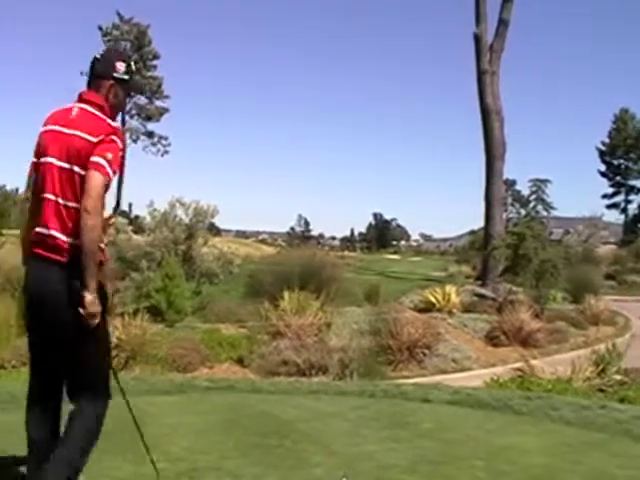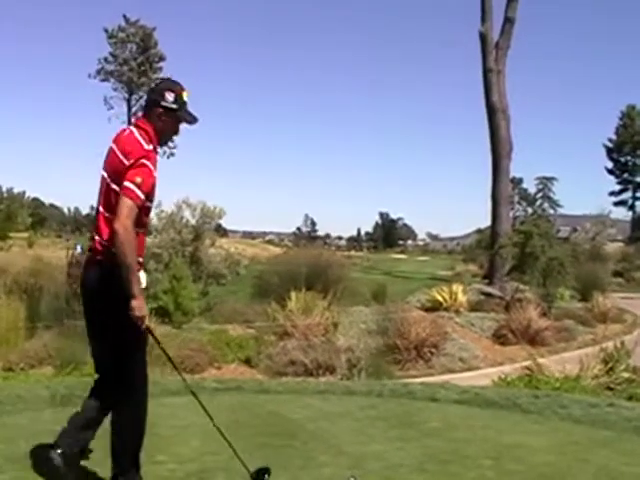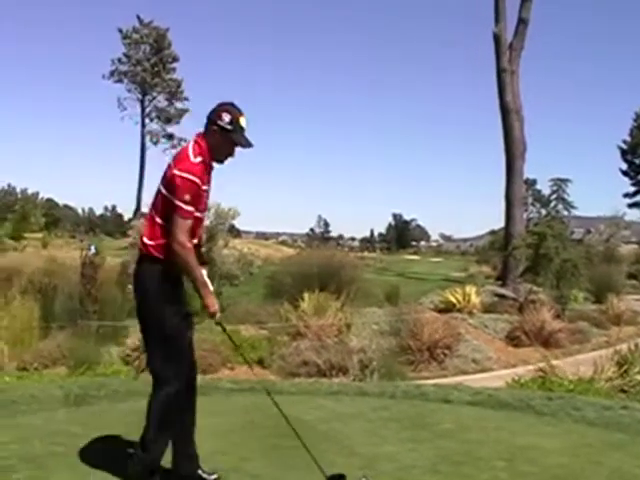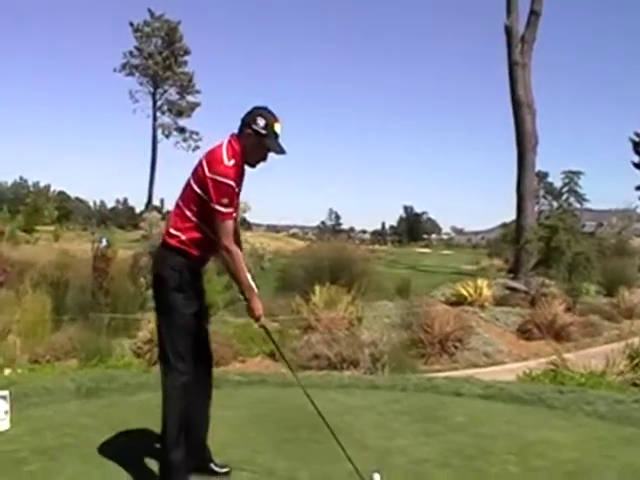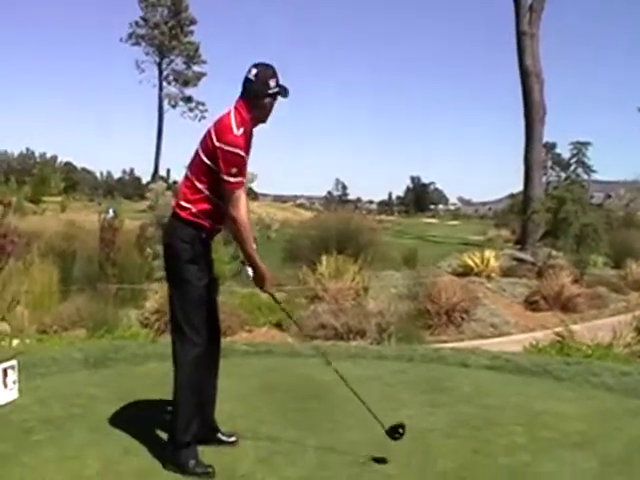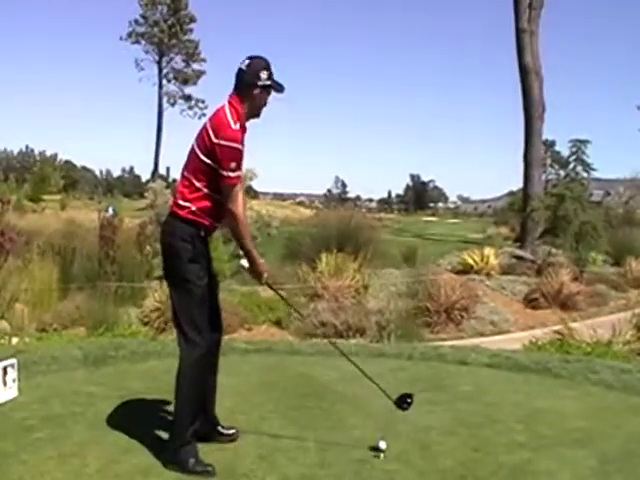
dt=0.5s
person 1, frame 1
left shoulder: (52, 122)
right shoulder: (108, 133)
left elbow: (32, 199)
right elbow: (91, 210)
right wrist: (91, 288)
left hip: (38, 272)
right hip: (70, 277)
left knee: (43, 388)
right knee: (91, 395)
person 1, frame 2
left shoulder: (123, 141)
right shoulder: (142, 158)
right elbow: (122, 228)
right wrist: (134, 295)
left hip: (97, 272)
right hip: (112, 277)
left knee: (110, 376)
right knee: (129, 382)
person 1, frame 3
left shoulder: (199, 162)
right shoulder: (191, 169)
right elbow: (179, 242)
left wrist: (203, 276)
right wrist: (205, 293)
left hip: (166, 275)
right hip: (157, 277)
left knee: (184, 372)
right knee: (171, 375)
person 1, frame 4
left shoulder: (234, 163)
right shoulder: (222, 167)
left elbow: (231, 233)
right elbow: (225, 245)
left wrist: (248, 280)
right wrist: (250, 296)
left hip: (190, 269)
right hip: (175, 269)
left knee: (201, 365)
right knee: (179, 369)
person 1, frame 5
left shoulder: (240, 127)
right shoulder: (232, 134)
left elbow: (238, 197)
right elbow: (233, 213)
left wrist: (252, 254)
right wrist: (257, 265)
left hip: (198, 239)
right hip: (186, 239)
left knee: (209, 337)
right knee: (192, 341)
left ankle: (203, 424)
person 1, frame 6
left shoulder: (229, 120)
right shoulder: (229, 130)
left elbow: (232, 196)
right elbow: (232, 207)
left wrist: (246, 250)
right wrist: (253, 257)
left hip: (195, 237)
right hip: (185, 237)
left knee: (211, 332)
right knee: (196, 340)
left ankle: (204, 421)
right ankle: (180, 445)
